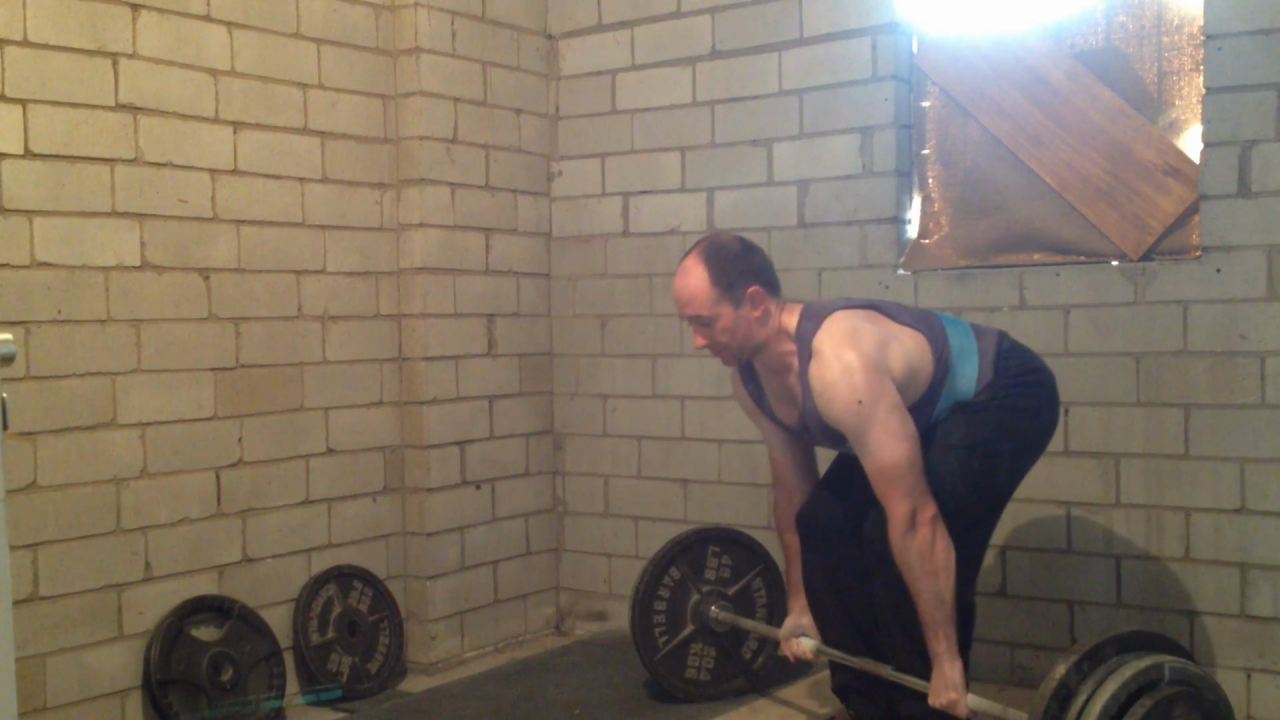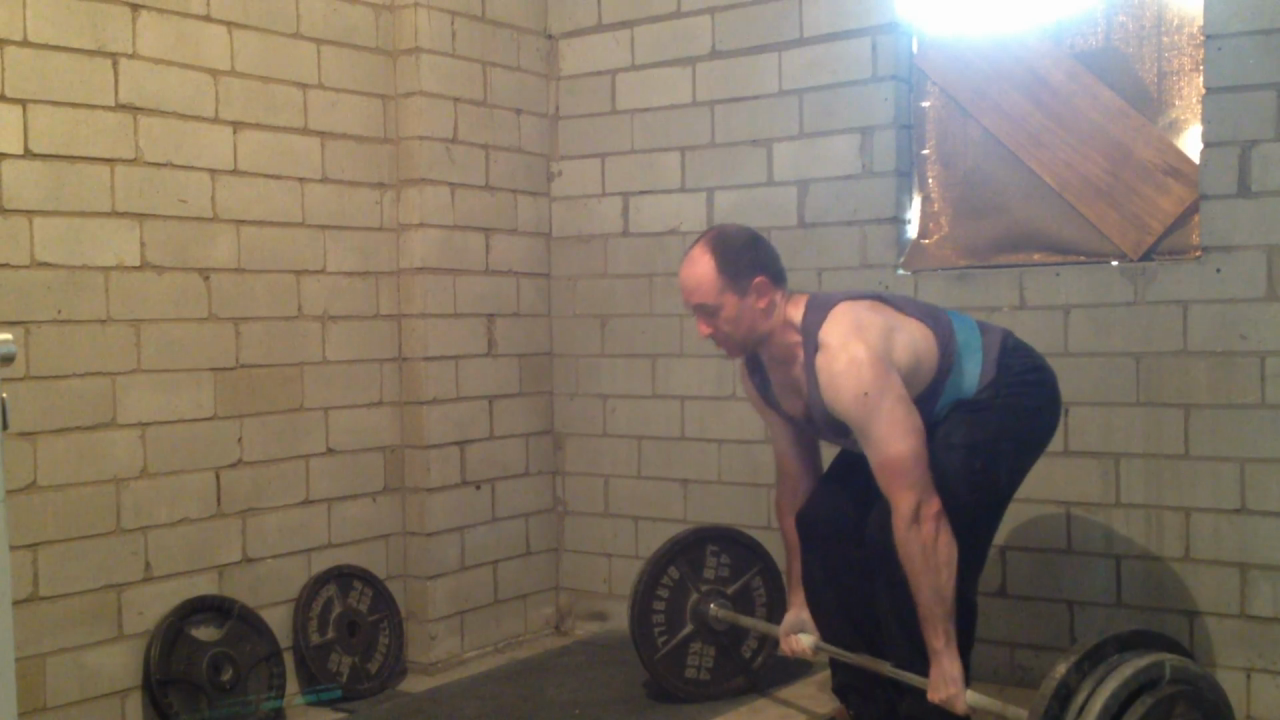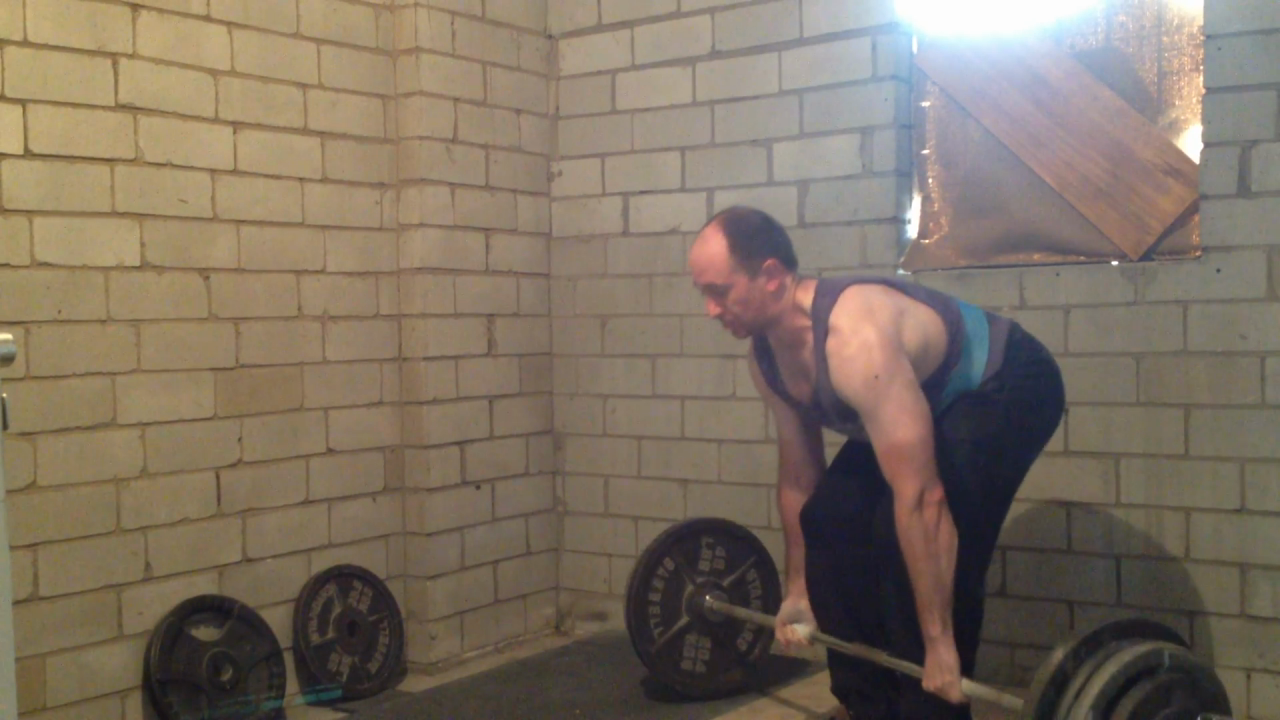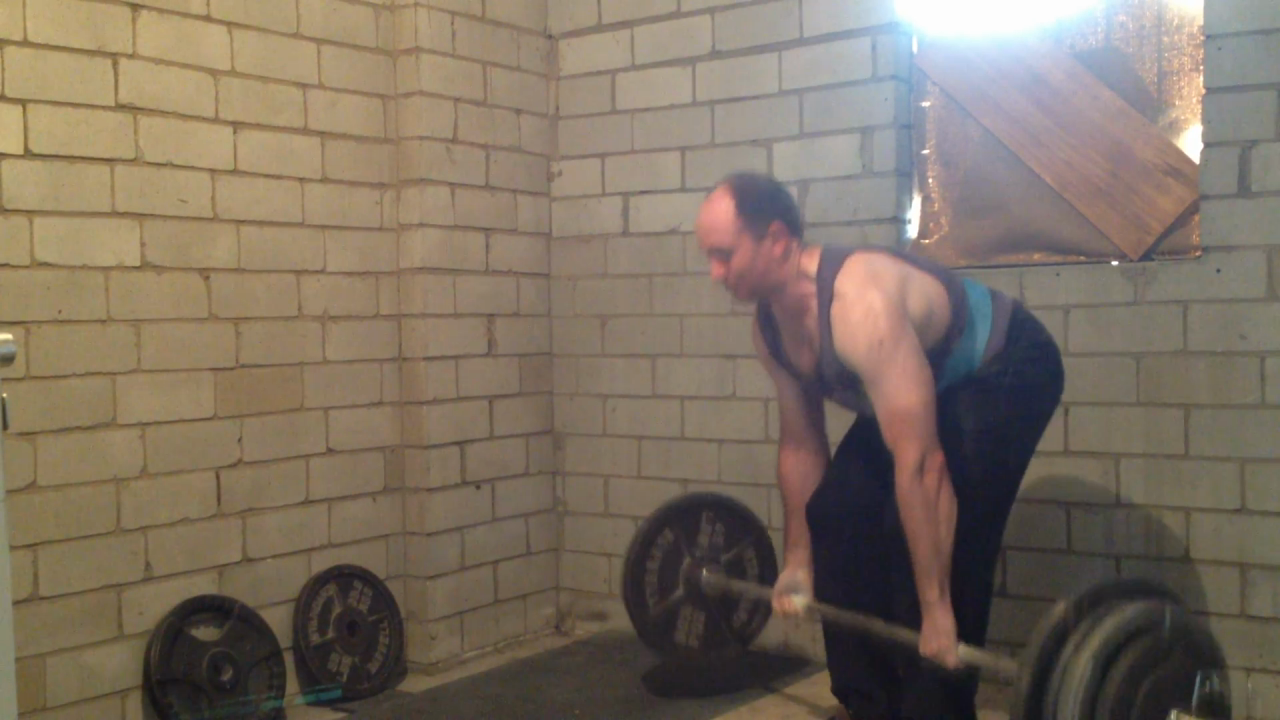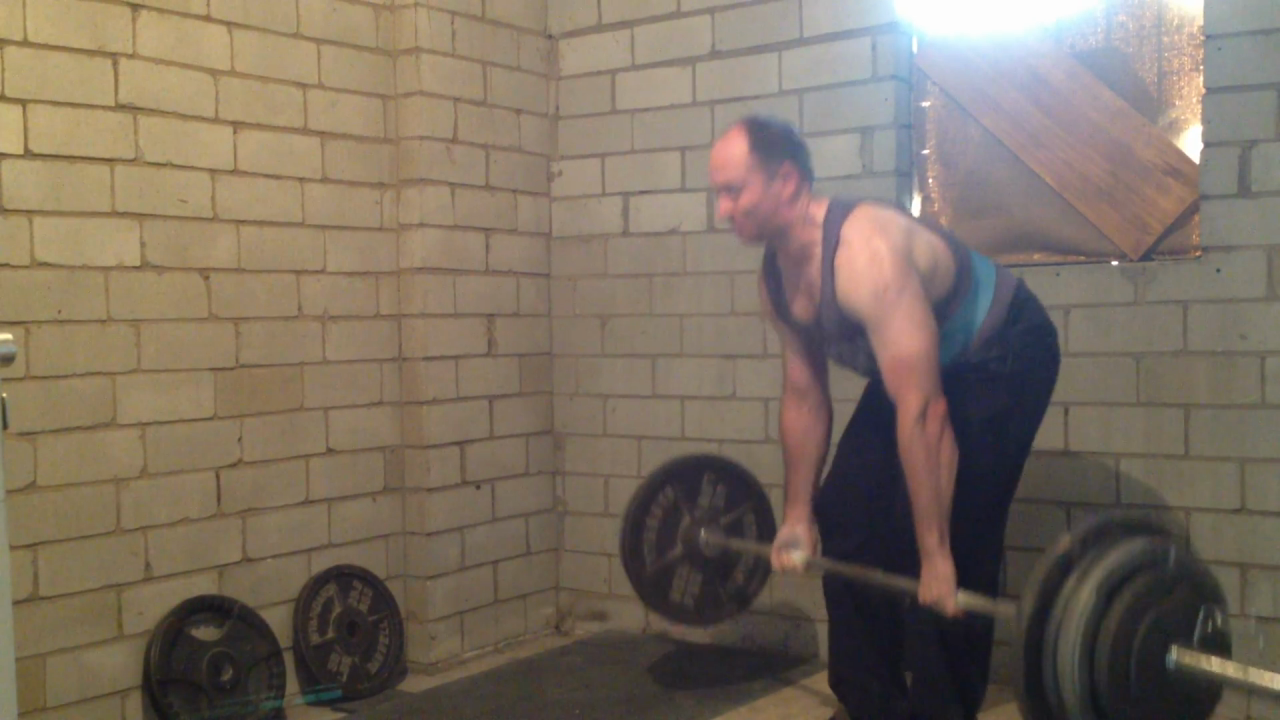
dt=0.2s
person 1, frame 1
left shoulder: (840, 366)
right shoulder: (752, 376)
left elbow: (914, 517)
right elbow: (792, 489)
left wrist: (946, 662)
right wrist: (799, 604)
left hip: (1005, 398)
right hip: (930, 405)
left knee: (893, 539)
right knee: (824, 524)
person 1, frame 2
left shoulder: (847, 358)
right shoulder: (760, 368)
left elbow: (918, 512)
right elbow: (795, 483)
left wrist: (943, 656)
right wrist: (798, 600)
left hip: (1005, 398)
right hip: (930, 403)
left knee: (895, 537)
right knee: (825, 524)
person 1, frame 3
left shoulder: (856, 342)
right shoulder: (767, 355)
left elbow: (920, 500)
right elbow: (798, 471)
left wrist: (940, 645)
right wrist: (796, 590)
left hip: (1007, 390)
right hip: (929, 396)
left knee: (903, 537)
right knee: (829, 521)
person 1, frame 4
left shoulder: (861, 306)
right shoulder: (771, 325)
left elbow: (920, 468)
right elbow: (799, 444)
left wrist: (936, 611)
right wrist: (797, 561)
left hip: (1007, 373)
right hip: (925, 379)
left knee: (928, 537)
right knee: (836, 518)
person 1, frame 5
left shoulder: (866, 254)
right shoulder: (776, 276)
left elbow: (923, 415)
right elbow: (803, 398)
left wrist: (936, 559)
right wrist: (797, 516)
left hip: (1003, 358)
right hip: (918, 363)
left knee: (949, 533)
right knee: (846, 516)
